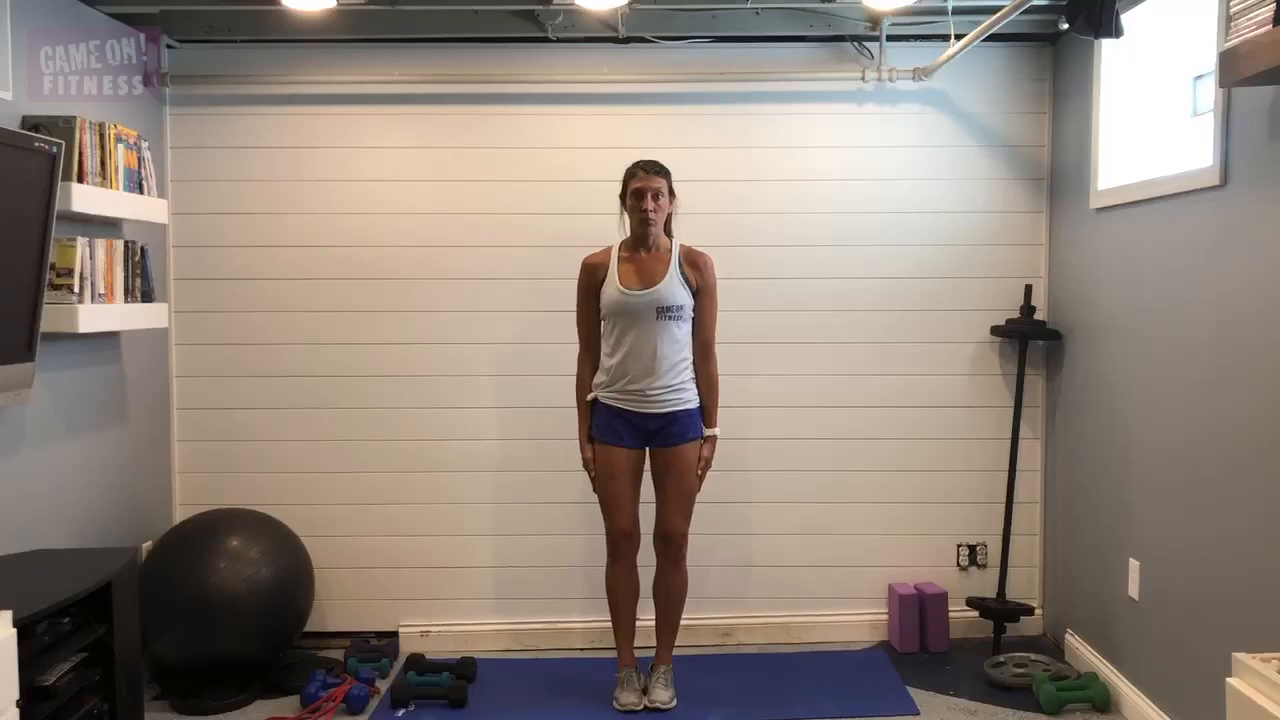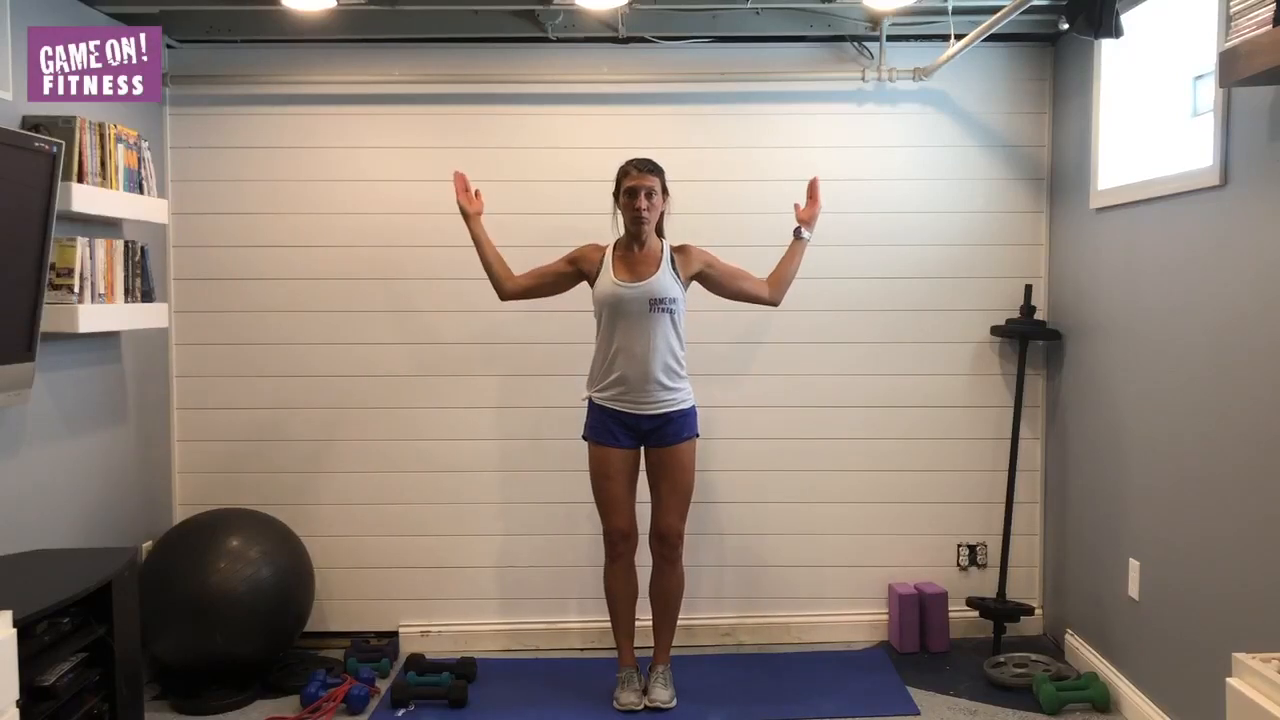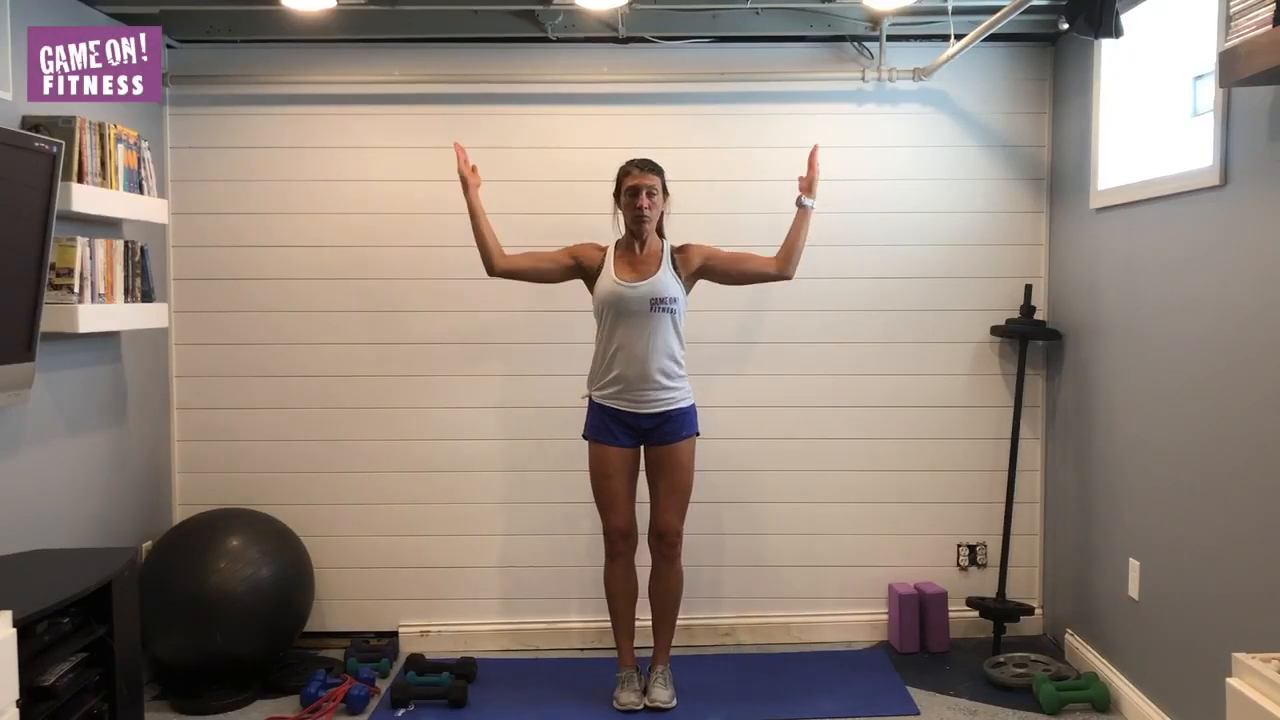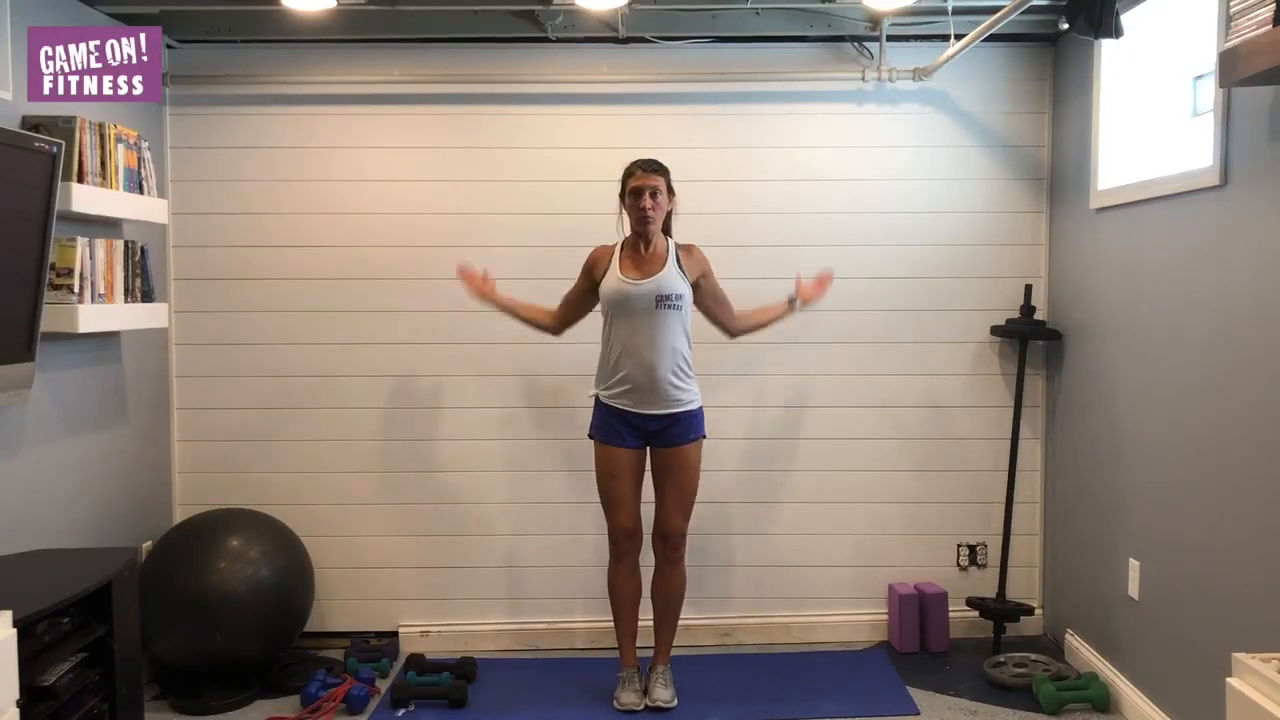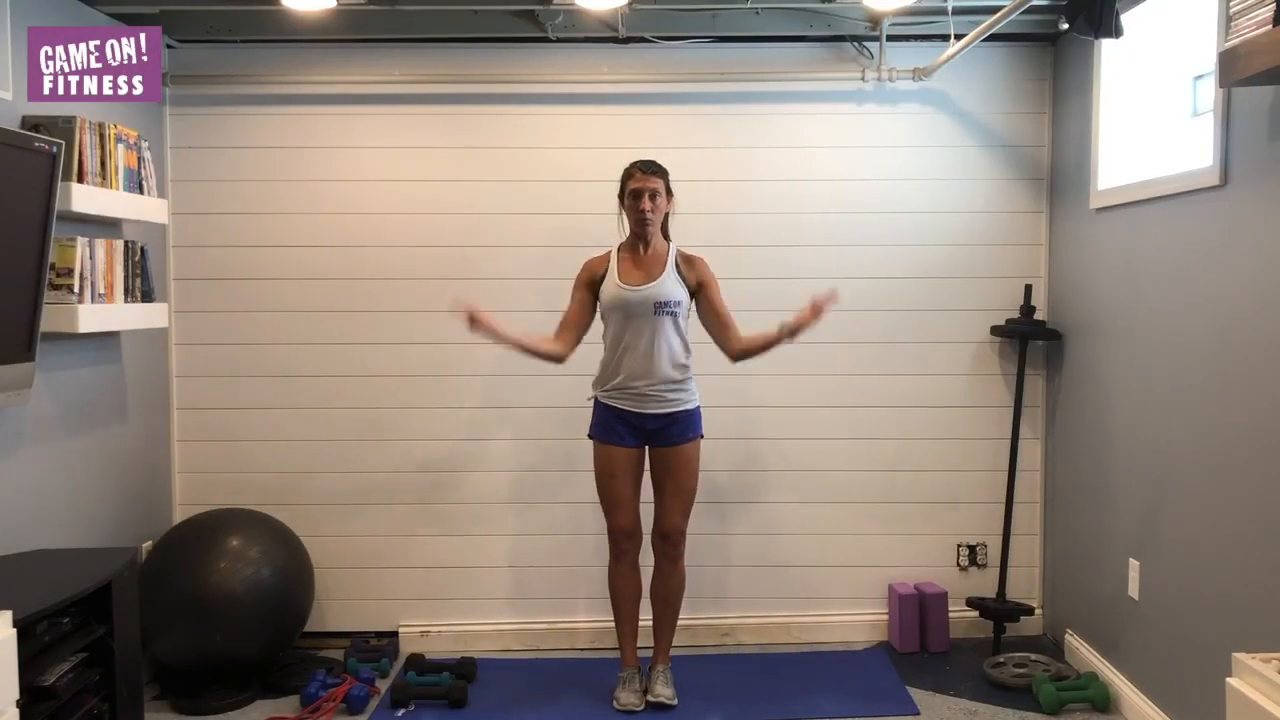
dt=0.7s
person 1, frame 1
left shoulder: (696, 264)
right shoulder: (597, 266)
left elbow: (705, 354)
right elbow: (588, 355)
left wrist: (711, 429)
right wrist: (584, 431)
left hip: (677, 416)
right hip: (616, 416)
left knee: (672, 541)
right knee: (622, 541)
left ankle: (663, 666)
right ankle: (627, 667)
person 1, frame 2
left shoulder: (687, 259)
right shoulder: (592, 259)
left elbow: (770, 292)
right elbow: (510, 288)
left wrist: (802, 233)
right wrist: (475, 225)
left hip: (672, 414)
right hip: (611, 415)
left knee: (668, 541)
right knee: (619, 540)
left ankle: (661, 667)
right ankle: (627, 668)
person 1, frame 3
left shoulder: (687, 259)
right shoulder: (591, 259)
left elbow: (780, 267)
right elbow: (499, 264)
left wrist: (805, 203)
right wrist: (472, 195)
left hip: (671, 414)
right hip: (611, 415)
left knee: (667, 540)
right knee: (619, 541)
left ankle: (661, 667)
right ankle: (627, 668)
person 1, frame 4
left shoulder: (690, 260)
right shoulder: (601, 260)
left elbow: (734, 322)
right elbow: (556, 321)
left wrist: (793, 303)
right wrist: (498, 298)
left hip: (679, 415)
right hip: (617, 415)
left knee: (671, 540)
right knee: (623, 540)
left ankle: (661, 667)
right ankle: (627, 668)
person 1, frame 5
left shoulder: (691, 268)
right shoulder: (598, 268)
left elbow: (734, 346)
right elbow: (560, 346)
left wrist: (788, 329)
right wrist: (499, 332)
left hip: (677, 415)
right hip: (616, 415)
left knee: (670, 539)
right knee: (623, 539)
left ankle: (661, 665)
right ankle: (629, 667)
